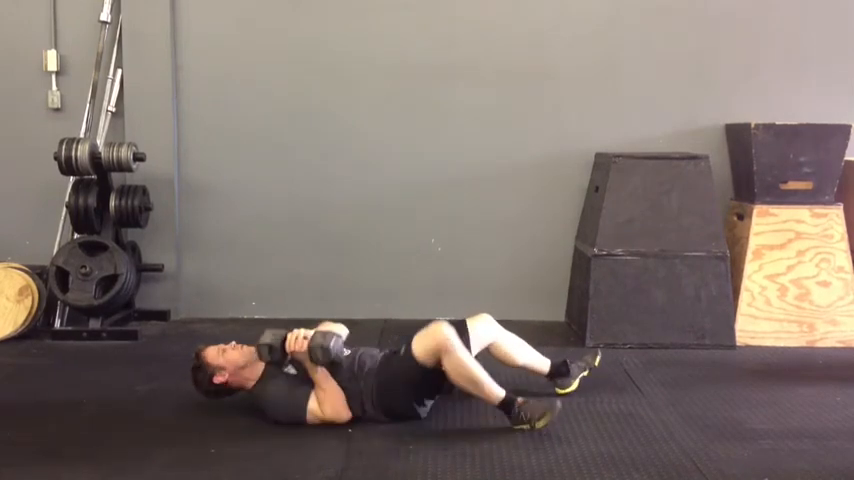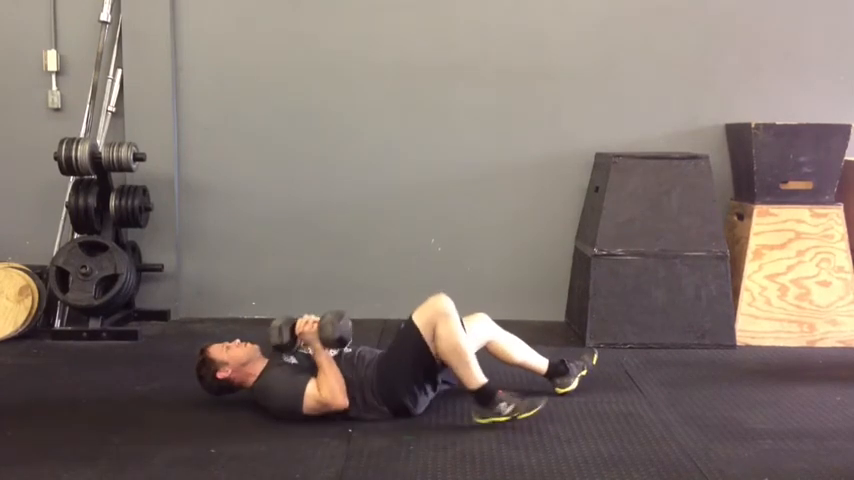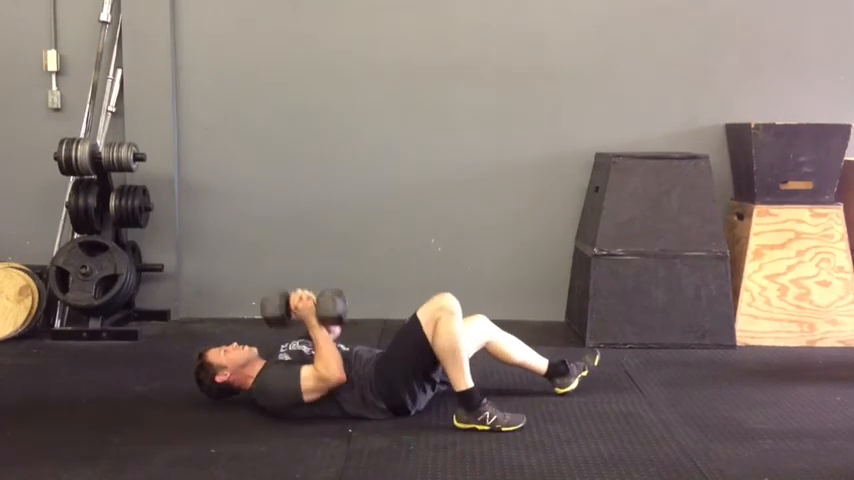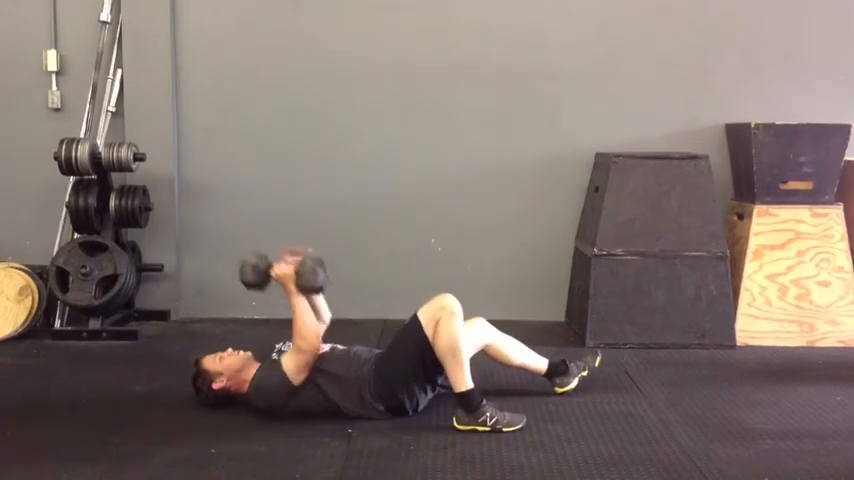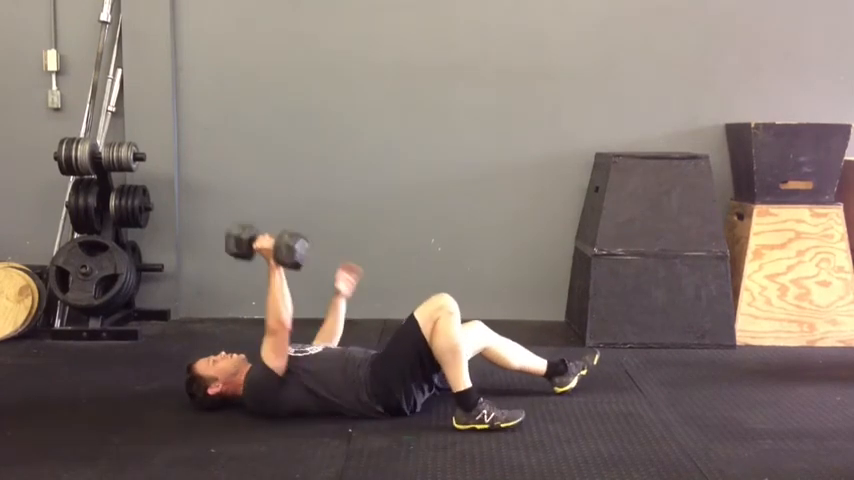
dt=0.2s
person 1, frame 1
left shoulder: (277, 358)
right shoulder: (272, 396)
left elbow: (339, 330)
right elbow: (339, 413)
left wrist: (308, 335)
right wrist: (308, 362)
left hip: (391, 365)
right hip: (393, 396)
left knee: (484, 323)
right knee: (440, 333)
left ankle: (558, 374)
right ankle: (513, 408)
person 1, frame 2
left shoulder: (280, 368)
right shoulder: (274, 390)
right elbow: (337, 400)
left wrist: (316, 328)
right wrist: (314, 343)
left hip: (396, 375)
right hip: (394, 391)
left knee: (481, 322)
right knee: (440, 306)
left ankle: (557, 372)
right ankle: (491, 401)
person 1, frame 3
left shoulder: (275, 370)
right shoulder: (272, 388)
left elbow: (332, 334)
right elbow: (334, 374)
left wrist: (311, 311)
right wrist: (311, 321)
left hip: (387, 371)
right hip: (389, 389)
left knee: (480, 324)
right knee: (444, 305)
left ankle: (557, 372)
right ankle: (471, 408)
person 1, frame 4
left shoulder: (276, 369)
right shoulder: (268, 390)
left elbow: (319, 332)
right elbow: (309, 346)
left wrist: (307, 290)
right wrist: (291, 290)
left hip: (388, 374)
right hip: (390, 389)
left knee: (479, 328)
right knee: (446, 305)
left ankle: (558, 372)
right ankle: (472, 410)
person 1, frame 5
left shoulder: (274, 372)
right shoulder: (261, 391)
left elbow: (322, 349)
right elbow: (280, 327)
left wrist: (339, 294)
right wrist: (275, 263)
left hip: (385, 374)
right hip: (386, 389)
left knee: (477, 331)
right knee: (443, 305)
left ankle: (557, 372)
right ankle: (471, 409)
